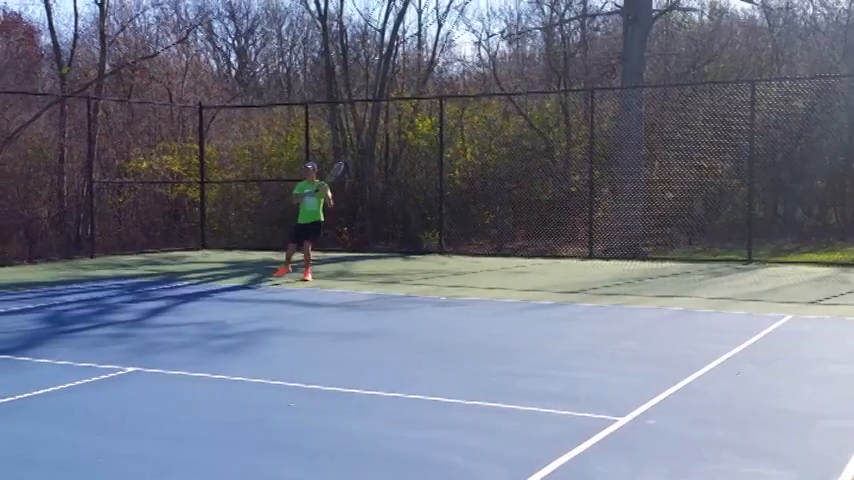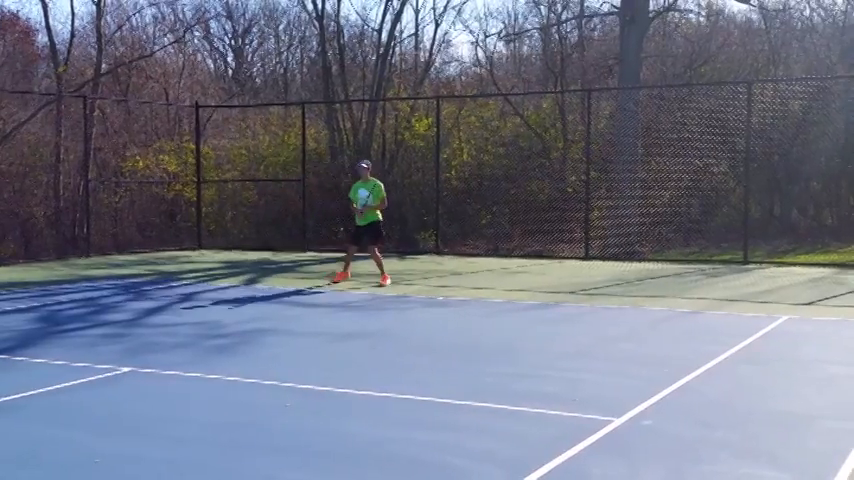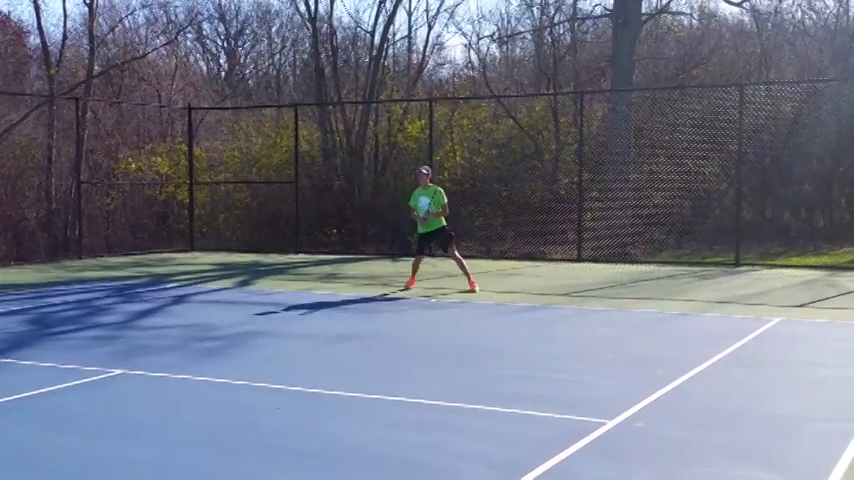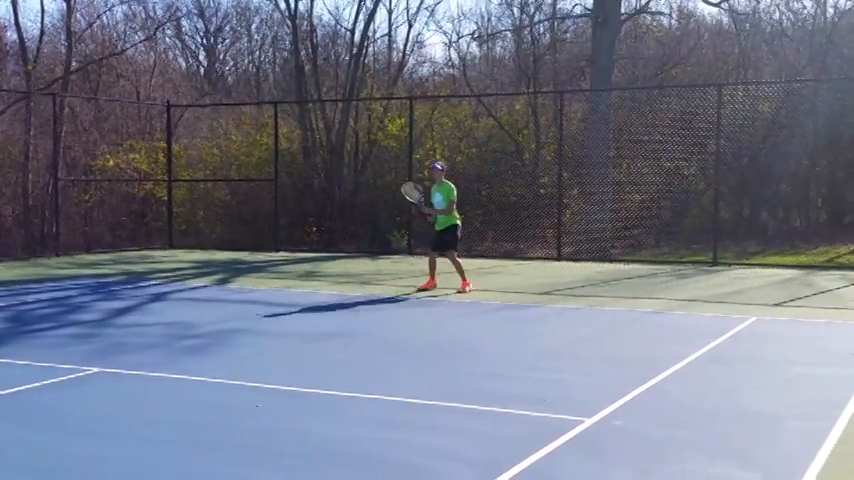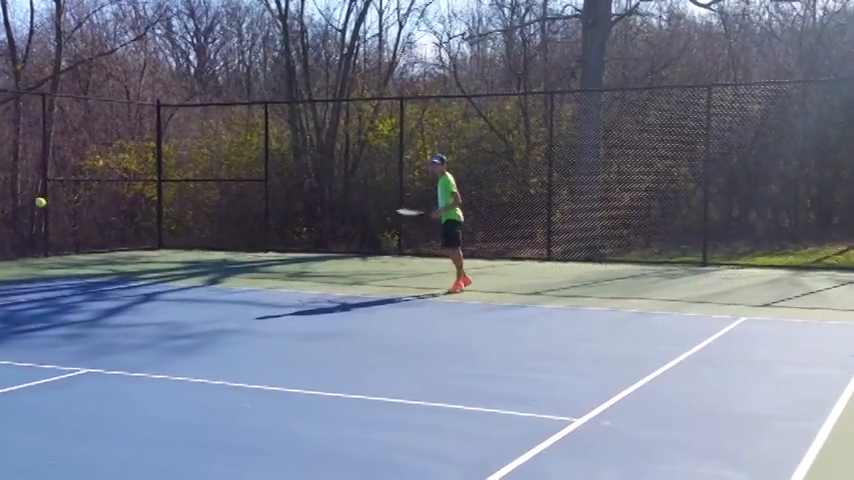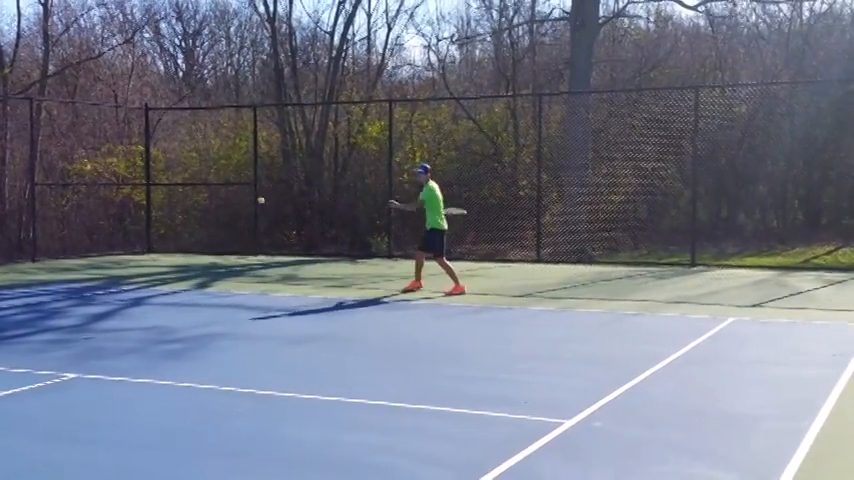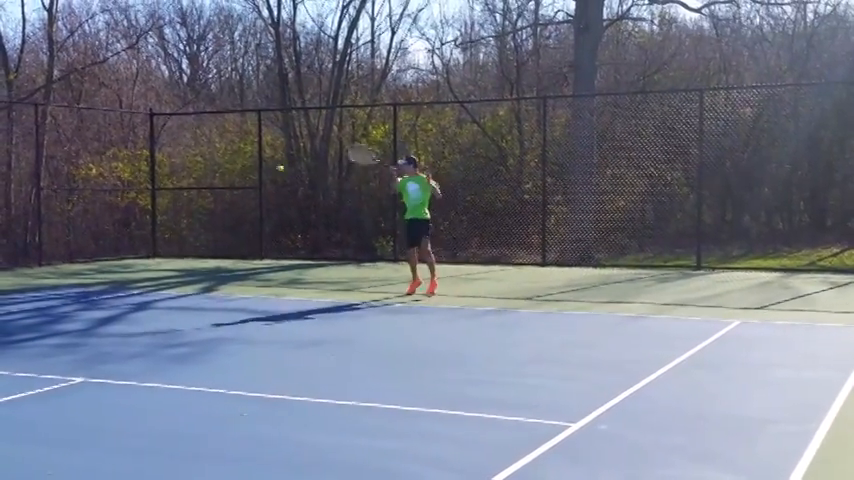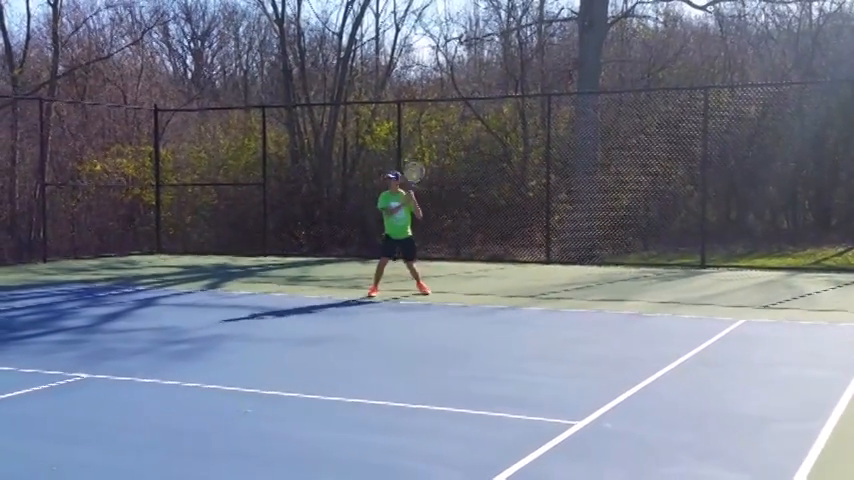
dt=0.5s
person 1, frame 1
left shoulder: (322, 186)
right shoulder: (301, 185)
left elbow: (330, 205)
right elbow: (294, 199)
left wrist: (325, 193)
right wrist: (307, 194)
left hip: (315, 221)
right hip: (301, 221)
left knee: (306, 245)
right knee: (292, 246)
left ankle: (307, 270)
right ankle: (286, 267)
person 1, frame 2
left shoulder: (377, 185)
right shoulder: (356, 186)
left elbow: (384, 204)
right elbow: (353, 203)
left wrist: (369, 208)
right wrist: (356, 211)
left hip: (373, 221)
right hip: (360, 222)
left knee: (373, 250)
right knee: (351, 249)
left ankle: (384, 276)
right ankle: (344, 273)
person 1, frame 3
left shoulder: (438, 191)
right shoulder: (416, 193)
left elbow: (445, 212)
right elbow: (413, 212)
left wrist: (432, 215)
right wrist: (418, 218)
left hip: (440, 227)
right hip: (423, 230)
left knee: (453, 254)
right knee: (418, 257)
left ankle: (471, 281)
right ankle: (412, 279)
person 1, frame 4
left shoulder: (450, 188)
right shoulder: (434, 188)
left elbow: (450, 210)
left wrist: (432, 211)
right wrist: (430, 214)
left hip: (452, 225)
right hip: (439, 226)
left knee: (451, 255)
right knee: (432, 254)
left ankle: (465, 282)
right ankle: (432, 281)
person 1, frame 5
left shoulder: (447, 179)
right shoulder: (442, 179)
left elbow: (457, 201)
left wrist: (441, 210)
right wrist: (439, 211)
left hip: (452, 219)
right hip: (447, 219)
left knee: (454, 250)
right knee: (451, 251)
left ankle: (460, 280)
right ankle: (463, 278)
person 1, frame 6
left shoulder: (429, 188)
right shoulder: (431, 186)
left elbow: (414, 207)
left wrist: (397, 205)
left hip: (436, 228)
right hip: (432, 227)
left knee: (439, 259)
right knee: (419, 254)
left ankle: (459, 286)
right ankle: (417, 282)
person 1, frame 7
left shoulder: (425, 179)
right shoulder: (404, 180)
left elbow: (438, 196)
right elbow: (396, 188)
left wrist: (432, 185)
right wrist: (394, 175)
left hip: (423, 218)
right hip: (410, 219)
left knee: (425, 248)
right knee: (411, 251)
left ankle: (433, 279)
right ankle: (415, 280)
person 1, frame 8
left shoulder: (407, 196)
right shoulder: (384, 196)
left elbow: (419, 216)
right elbow: (388, 213)
left wrist: (414, 201)
right wrist: (402, 204)
left hip: (406, 236)
right hip: (391, 235)
left knee: (410, 264)
right knee: (383, 261)
left ankle: (420, 284)
right ankle: (374, 287)
